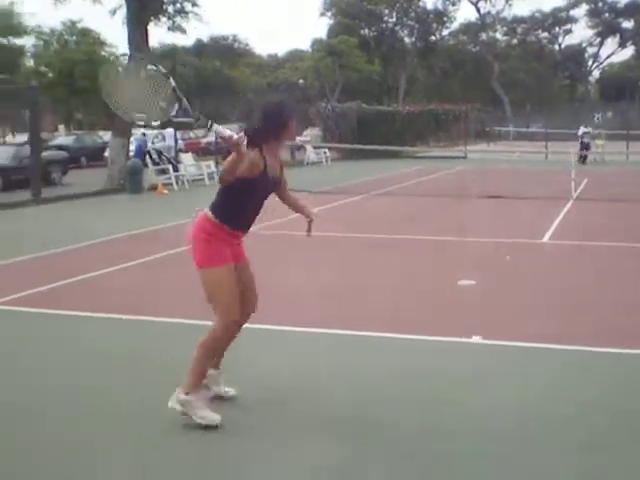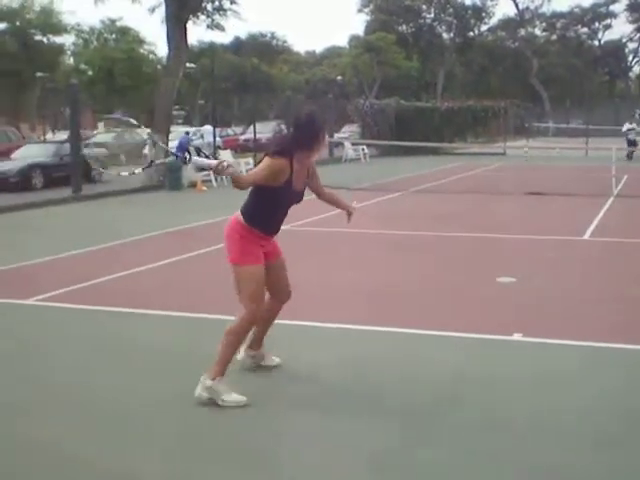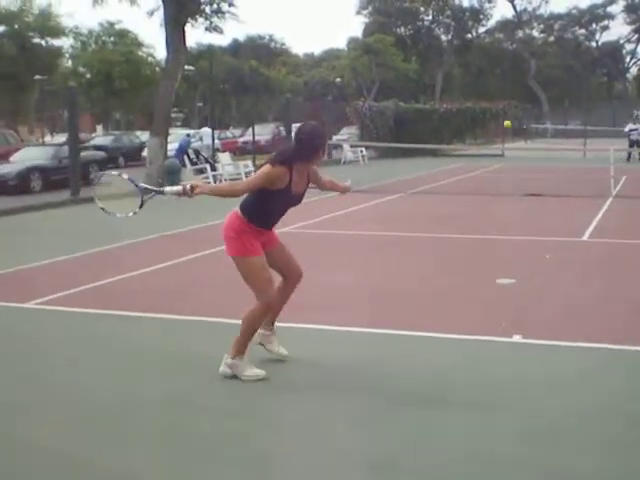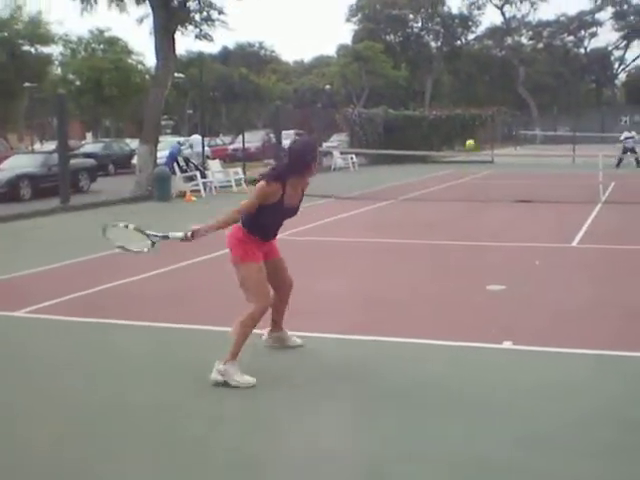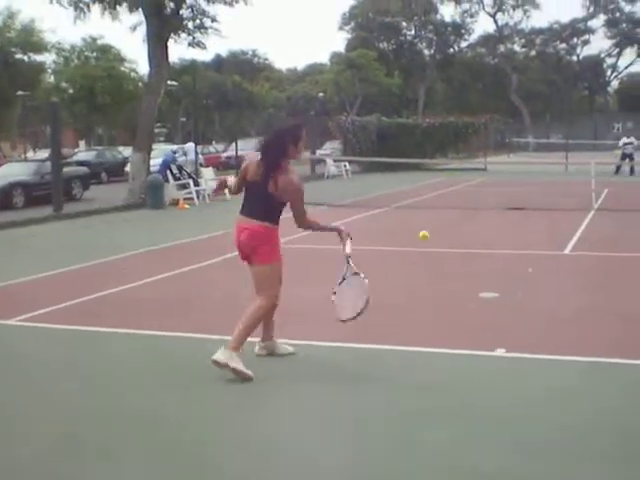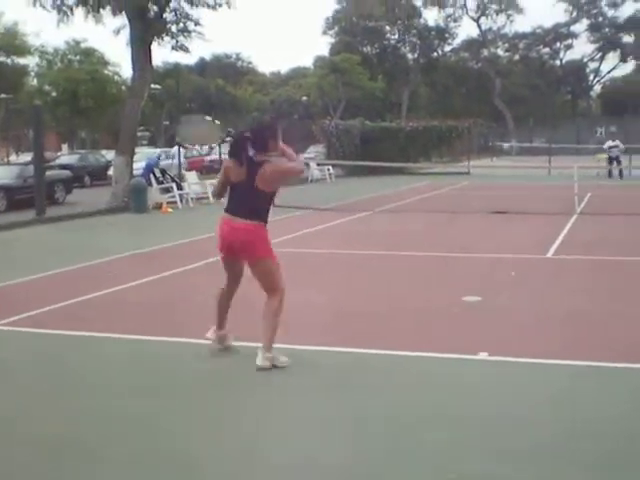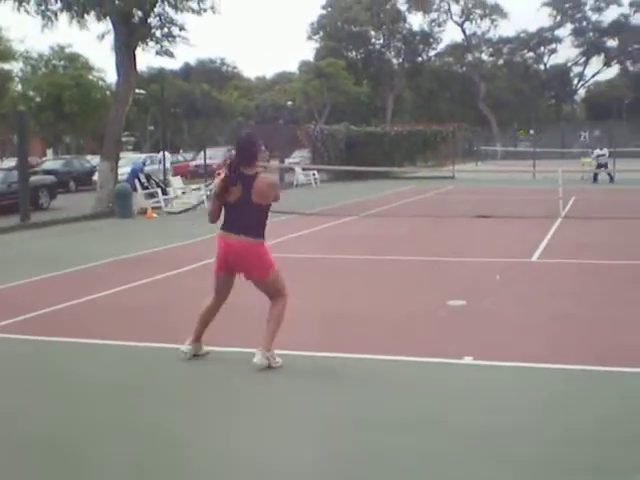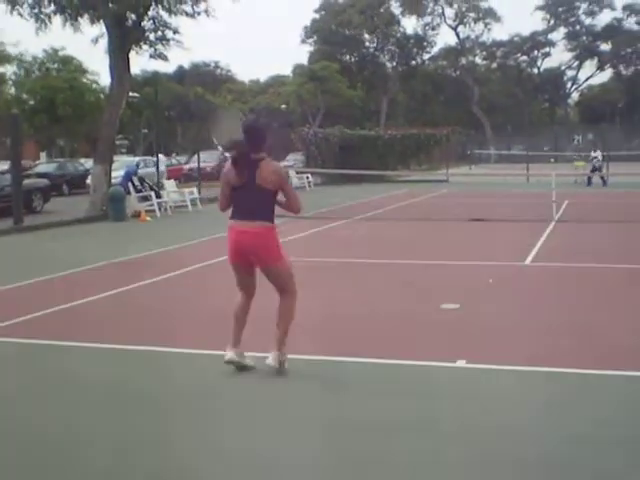
dt=0.2s
person 1, frame 1
left shoulder: (275, 160)
right shoulder: (249, 155)
left elbow: (283, 192)
right elbow: (224, 177)
left wrist: (305, 211)
right wrist: (236, 153)
left hip: (231, 238)
right hip: (211, 236)
left knee: (247, 306)
right knee: (228, 319)
left ankle: (209, 371)
right ankle: (187, 394)
person 1, frame 2
left shoulder: (307, 166)
right shoulder: (278, 163)
left elbow: (320, 192)
right elbow: (244, 182)
left wrist: (346, 206)
right wrist: (229, 172)
left hip: (264, 237)
right hip: (244, 235)
left knee: (282, 294)
right knee: (253, 311)
left ankle: (253, 350)
right ankle: (212, 381)
person 1, frame 3
left shoulder: (308, 171)
right shoulder: (278, 171)
left elbow: (323, 183)
right elbow: (239, 188)
left wrist: (342, 187)
right wrist: (203, 188)
left hip: (262, 231)
right hip: (241, 232)
left knee: (293, 274)
right knee: (267, 297)
left ankle: (266, 331)
right ankle: (233, 360)
person 1, frame 4
left shoulder: (300, 183)
right shoulder: (272, 186)
right elbow: (240, 212)
right wrist: (207, 229)
left hip: (264, 241)
right hip: (245, 241)
left knee: (285, 285)
right knee: (260, 303)
left ankle: (276, 332)
right ankle: (225, 366)
person 1, frame 5
left shoulder: (252, 163)
right shoulder: (290, 182)
left elbow: (235, 189)
right elbow: (303, 223)
left wrist: (227, 183)
right wrist: (334, 229)
left hip: (242, 229)
right hip: (261, 237)
left knee: (270, 287)
right knee: (266, 299)
left ankle: (267, 341)
right ankle: (229, 352)
person 1, frame 6
left shoulder: (231, 163)
right shoulder: (275, 169)
left elbow: (218, 194)
right elbow: (299, 167)
right wrist: (284, 149)
left hip: (228, 229)
right hip: (252, 235)
left knee: (232, 281)
right knee: (276, 292)
left ankle: (219, 331)
right ankle: (266, 353)
person 1, frame 7
left shoulder: (224, 183)
right shoulder: (267, 183)
left elbow: (212, 218)
right elbow: (275, 197)
left hip: (226, 246)
right hip: (252, 251)
left knee: (218, 298)
right knee: (279, 297)
left ankle: (193, 344)
right ankle: (265, 352)
person 1, frame 8
left shoulder: (231, 168)
right shoulder: (275, 170)
left elbow: (223, 205)
right elbow: (295, 208)
left hip: (236, 235)
right hip: (262, 237)
left knee: (246, 294)
right knee: (288, 292)
left ankle: (234, 349)
right ankle: (278, 353)
